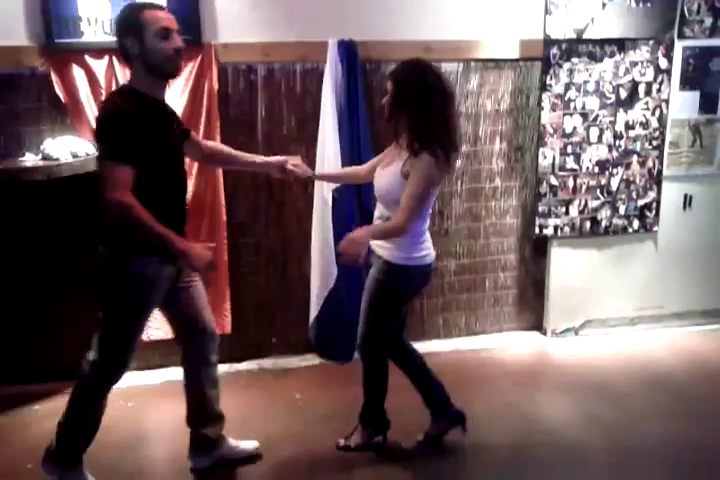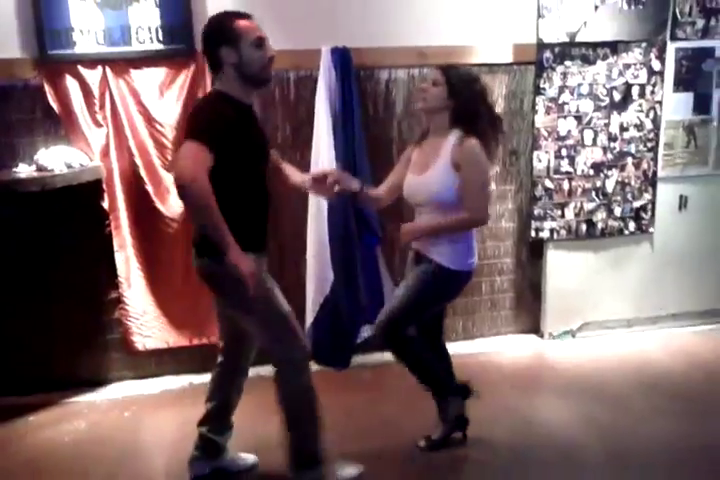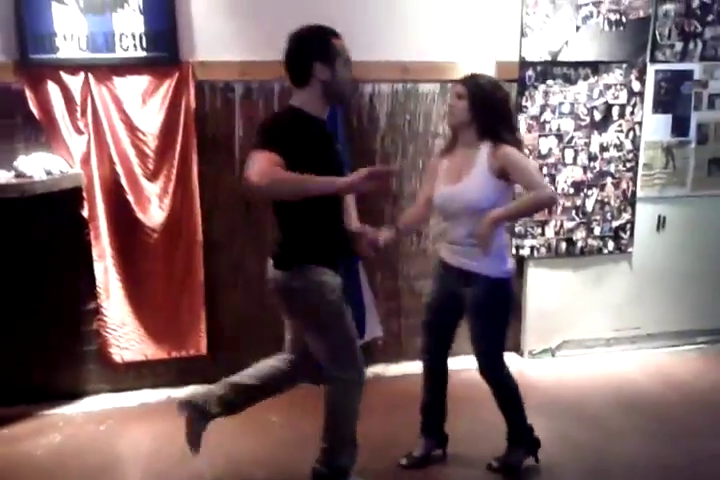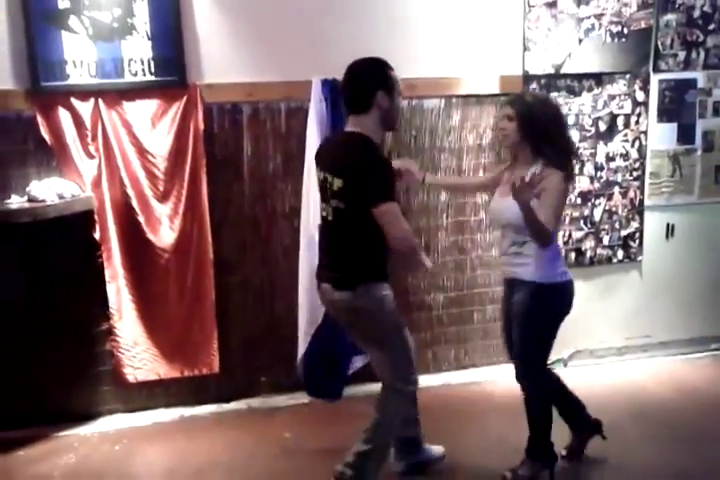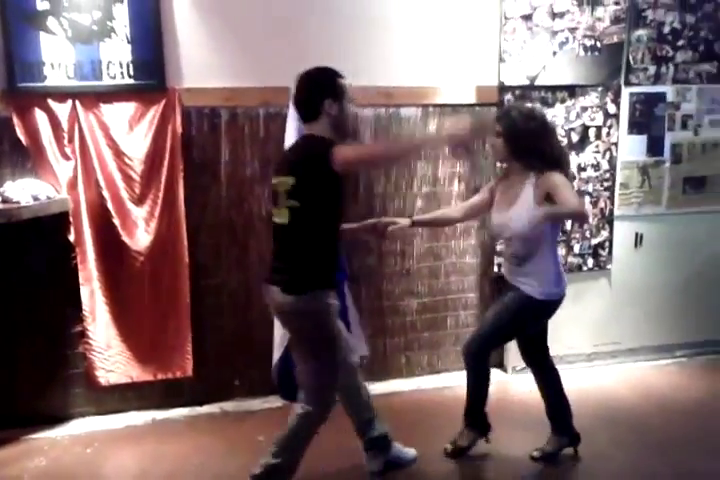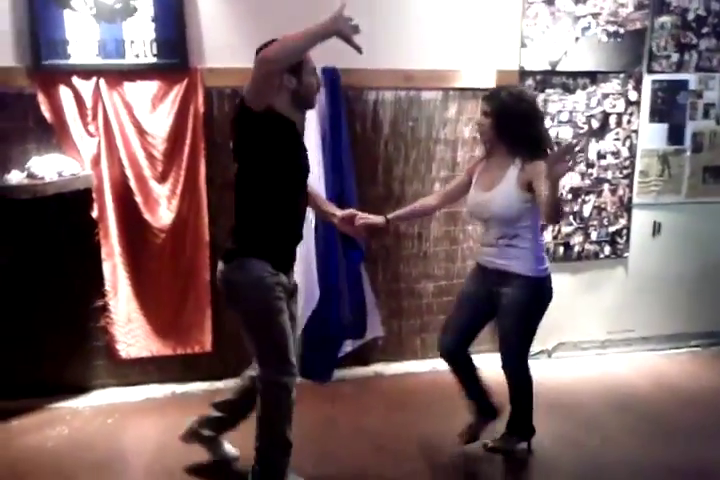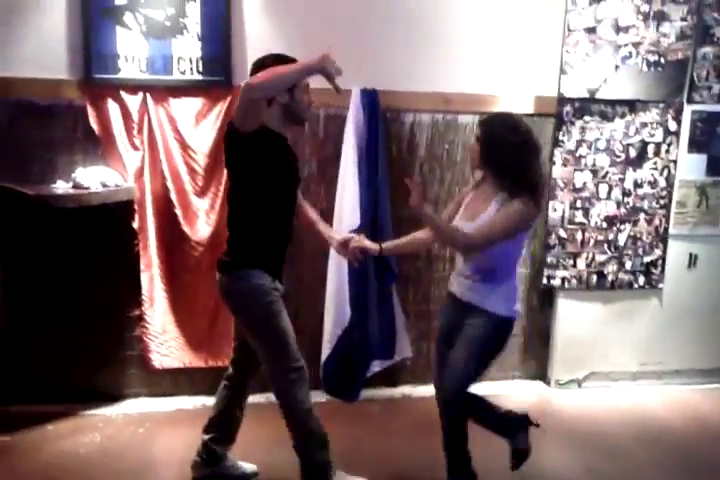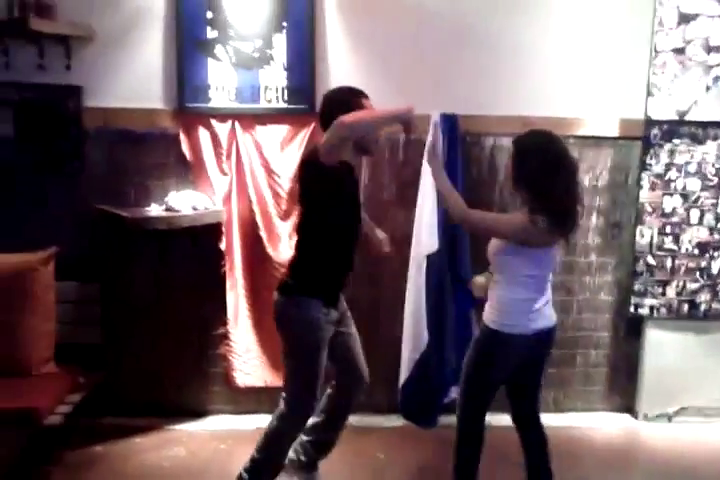
dt=0.4s
person 1, frame 1
left shoulder: (160, 109)
right shoulder: (120, 112)
left elbow: (199, 147)
right elbow: (118, 200)
left wrist: (264, 163)
right wrist: (184, 247)
left hip: (170, 257)
right hip: (136, 260)
left knee: (203, 340)
right knee: (110, 363)
person 1, frame 2
left shoulder: (241, 112)
right shoulder: (214, 113)
left elbow: (266, 159)
right elbow: (188, 177)
left wrist: (301, 180)
right wrist: (230, 250)
left hip: (238, 255)
right hip: (228, 260)
left knee: (236, 352)
right knee: (293, 353)
person 1, frame 3
left shoulder: (319, 128)
right shoulder: (285, 127)
left elbow: (337, 188)
right elbow: (260, 178)
left wrist: (353, 224)
right wrist: (345, 183)
left hip: (309, 269)
right hip: (306, 273)
left knee: (301, 362)
right knee: (347, 374)
left ankle: (208, 403)
person 1, frame 4
left shoulder: (333, 147)
right shoulder: (368, 158)
right elbow: (399, 240)
left wrist: (392, 181)
right wrist: (420, 260)
left hip: (338, 281)
right hip: (360, 290)
left knee: (400, 369)
right knee: (400, 383)
person 1, frame 5
left shoulder: (292, 158)
right shoulder: (318, 153)
right elbow: (372, 154)
left wrist: (346, 227)
right wrist: (444, 137)
left hip: (285, 287)
right hip: (306, 294)
left knee: (342, 370)
right knee: (318, 397)
person 1, frame 6
left shoulder: (289, 131)
right shoulder: (256, 120)
right elbow: (269, 59)
left wrist: (332, 212)
left hip: (275, 270)
right hip: (251, 270)
left knee: (277, 368)
right knee: (280, 376)
left ankle: (209, 427)
person 1, frame 7
left shoulder: (283, 149)
right shoulder: (247, 137)
left elbow: (293, 199)
right elbow: (252, 88)
left wrist: (330, 235)
right wrist: (313, 65)
left hip: (258, 274)
right hip: (247, 275)
left knee: (244, 368)
right knee: (290, 371)
person 1, frame 8
left shoulder: (345, 172)
right shoulder: (320, 166)
right elbow: (345, 125)
left wrist: (374, 231)
right wrist: (398, 114)
left hip: (330, 301)
right hip: (304, 303)
left knee: (354, 378)
right knee: (300, 402)
person 2, frame 1
left shoulder: (426, 158)
right shoulder: (404, 144)
left elbow: (401, 223)
right elbow: (365, 172)
left wrist: (366, 233)
right wrist: (313, 174)
left hip: (401, 265)
right hip: (394, 261)
left knee: (371, 343)
right knee: (391, 341)
left ankle: (372, 424)
right ankle: (443, 410)
person 2, frame 2
left shoulder: (468, 147)
right shoulder: (416, 149)
left elbow: (477, 215)
right elbow: (384, 195)
left wrist: (422, 228)
right wrist: (355, 188)
left hip: (449, 264)
right hip: (424, 258)
left knee: (387, 329)
right knee: (427, 340)
left ankle: (451, 393)
right ankle: (452, 419)
person 2, frame 3
left shoulder: (500, 155)
right shoulder: (441, 161)
left elbow: (547, 195)
right elbow: (419, 212)
left wrist: (497, 215)
right wrist: (391, 231)
left hip: (488, 278)
right hip: (449, 272)
left knee: (490, 365)
right knee: (432, 356)
left ankle: (522, 441)
right ankle: (432, 439)
person 2, frame 4
left shoulder: (551, 174)
right shoulder: (509, 172)
left elbow: (546, 237)
right elbow: (469, 183)
left wrist: (524, 202)
right wrist: (422, 176)
left hip: (544, 287)
right hip: (516, 284)
left knee: (529, 372)
right knee: (531, 370)
right ankle: (582, 423)
person 2, frame 5
left shoulder: (548, 180)
right shoulder: (501, 185)
left elbow: (579, 211)
right elbow: (460, 212)
left wrist: (550, 213)
right wrist: (412, 221)
left hip: (537, 292)
right hip: (517, 285)
left knee: (475, 350)
right knee: (537, 358)
left ankle: (475, 425)
right ankle: (563, 431)
person 2, frame 6
left shoulder: (533, 168)
right shoulder: (479, 167)
left elbow: (552, 216)
right elbow: (436, 200)
left wrist: (555, 179)
right wrist: (385, 219)
left hip: (525, 279)
right hip: (485, 272)
left knee: (513, 358)
right knee: (450, 345)
left ankle: (520, 428)
right ankle: (483, 409)
person 2, frame 7
left shoulder: (520, 206)
right shoulder: (472, 193)
left elbow: (469, 245)
right elbow: (431, 235)
left wrist: (424, 211)
right wrist: (379, 248)
left hip: (492, 313)
right hip: (457, 303)
left knee: (453, 392)
right knee: (445, 392)
left ankle: (515, 426)
person 2, frame 8
left shoulder: (531, 223)
right shoulder: (547, 216)
left elbow: (465, 217)
left wrist: (436, 168)
right wrist: (490, 279)
left hip: (507, 331)
right hip: (537, 330)
left knee: (471, 408)
right knee: (526, 414)
